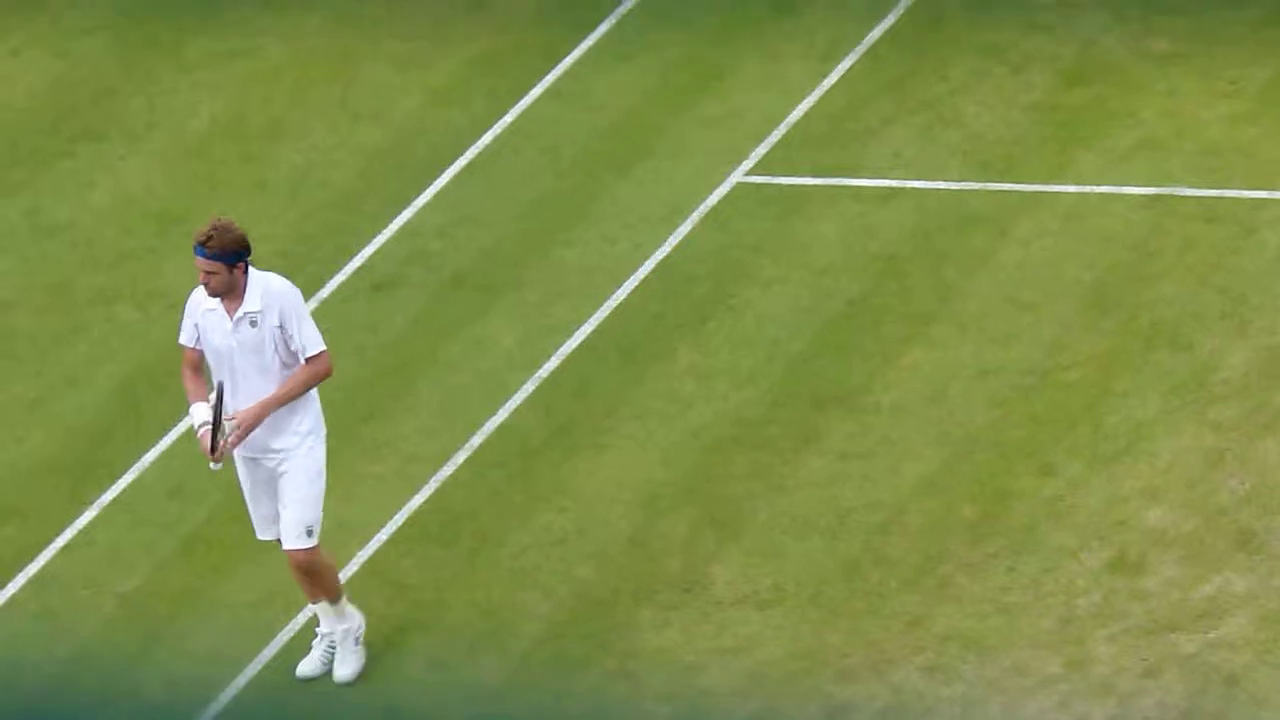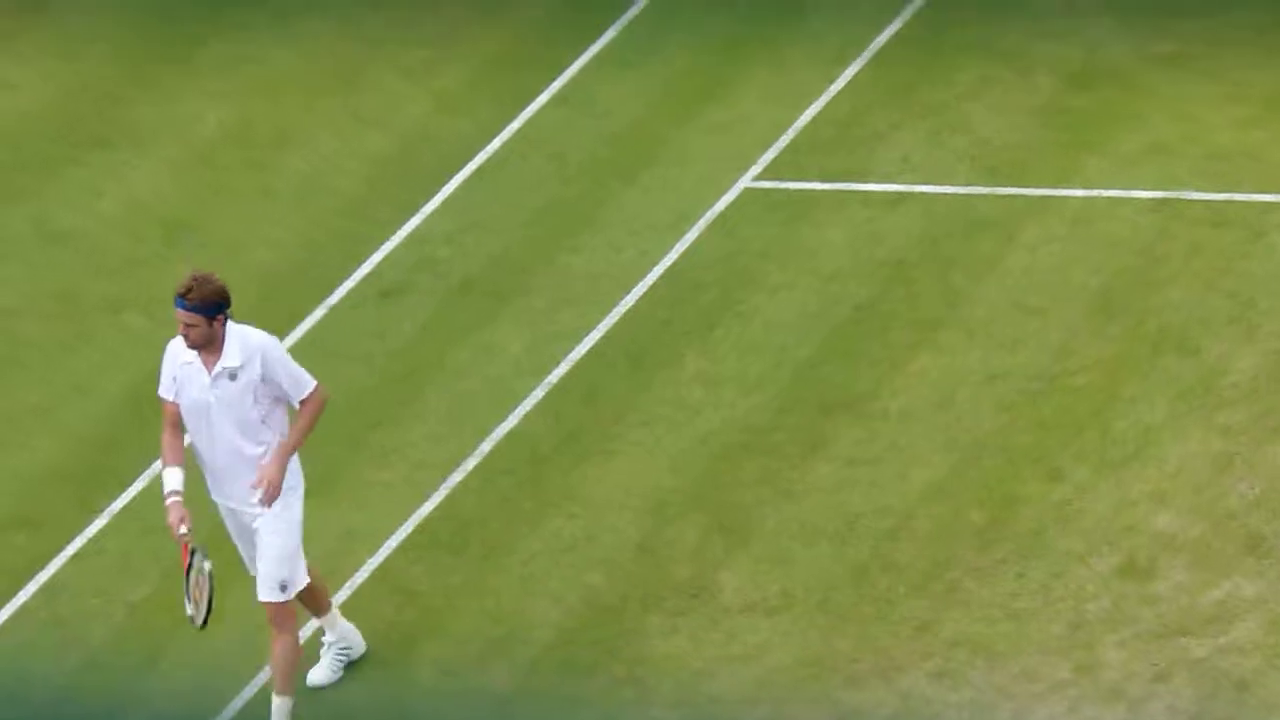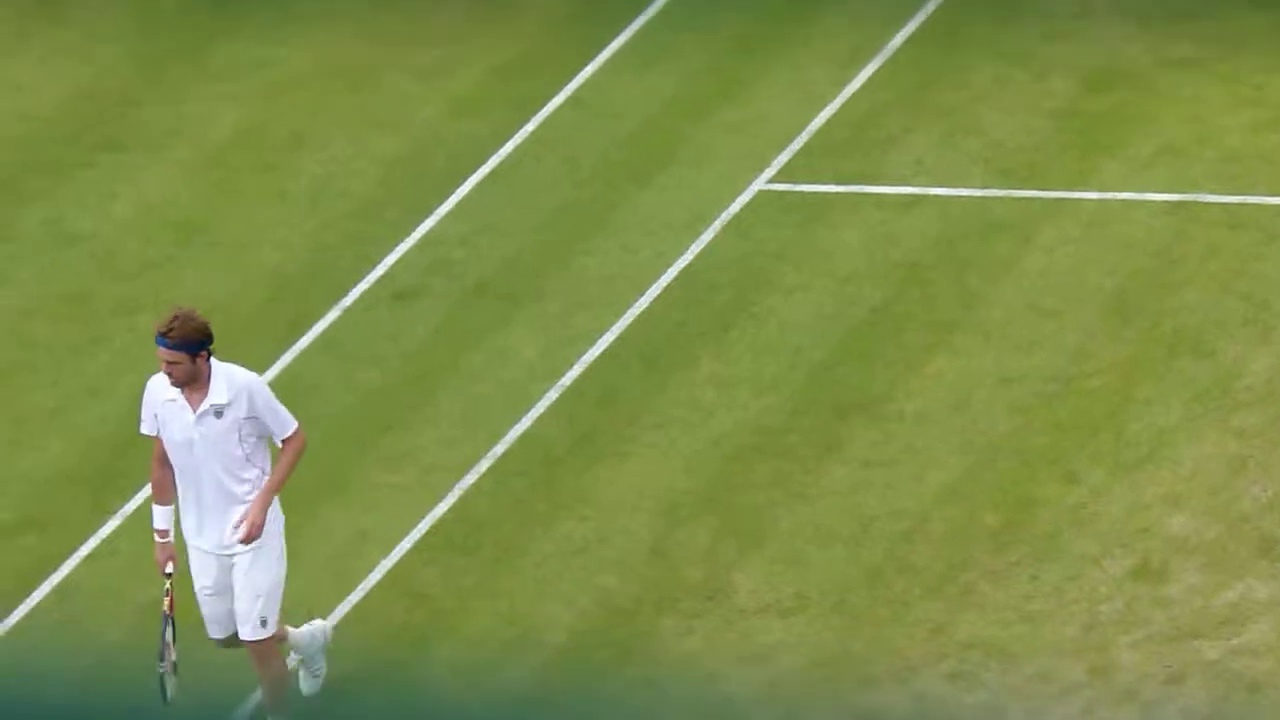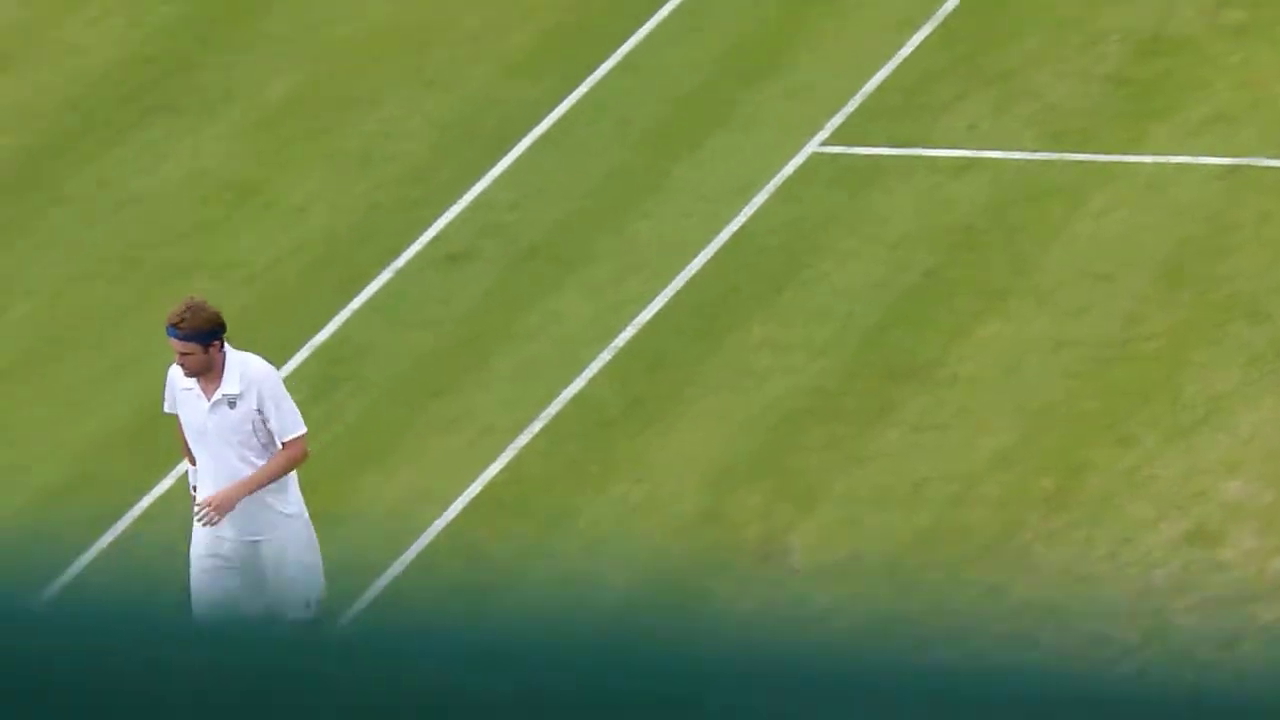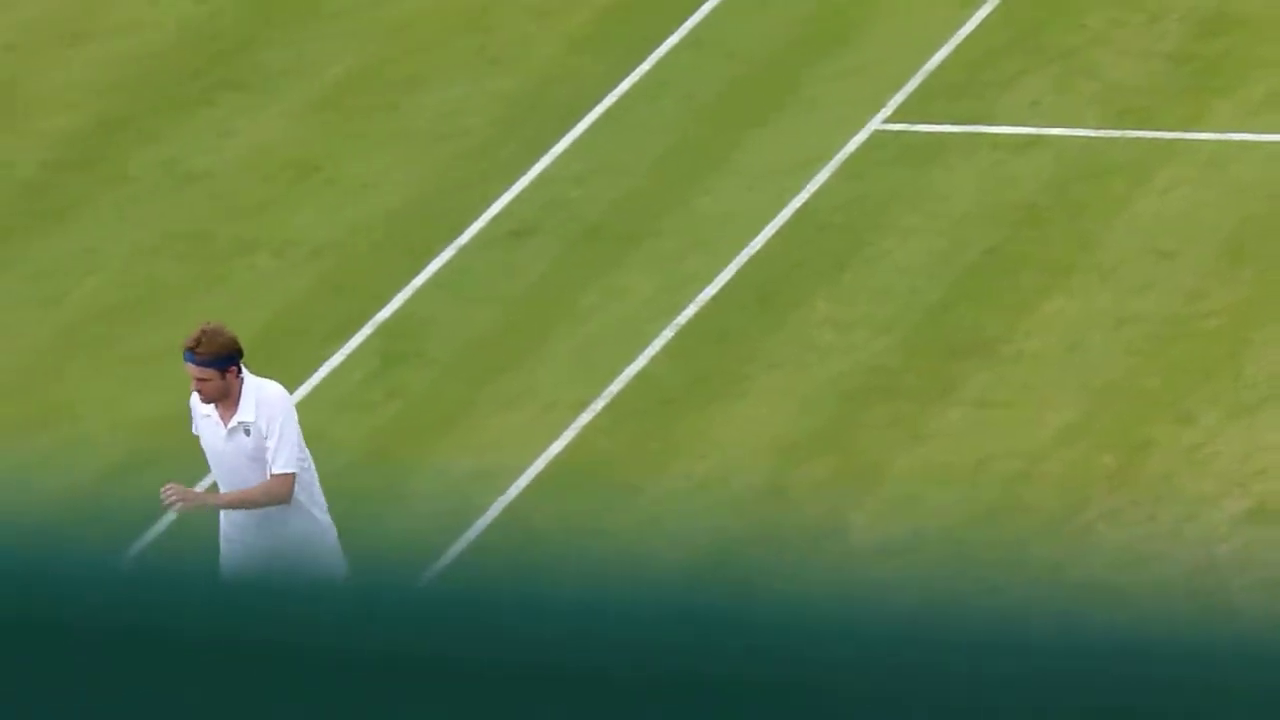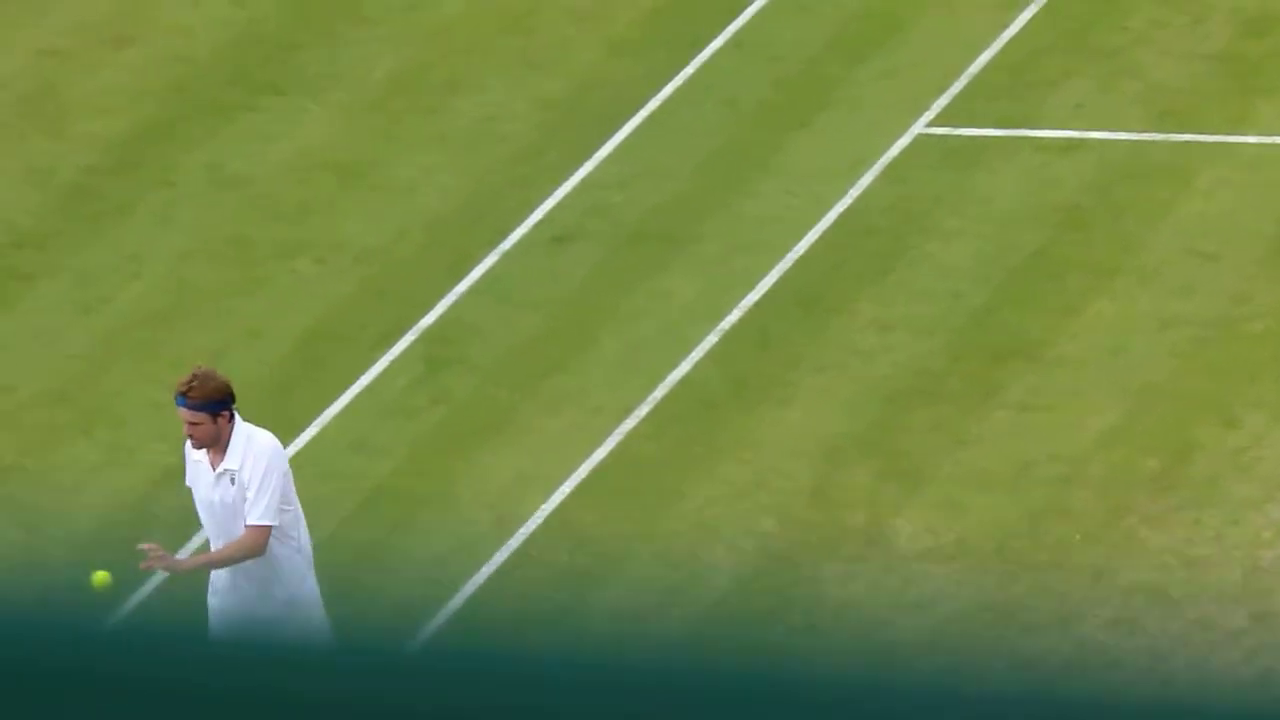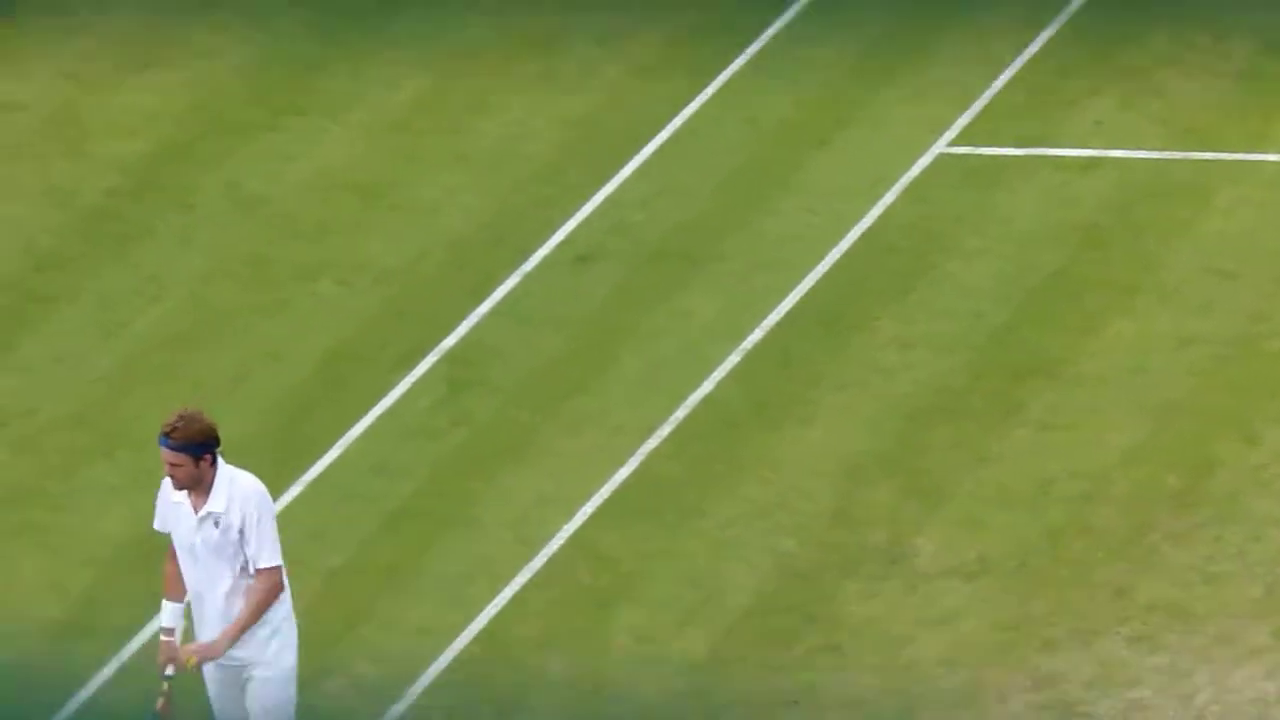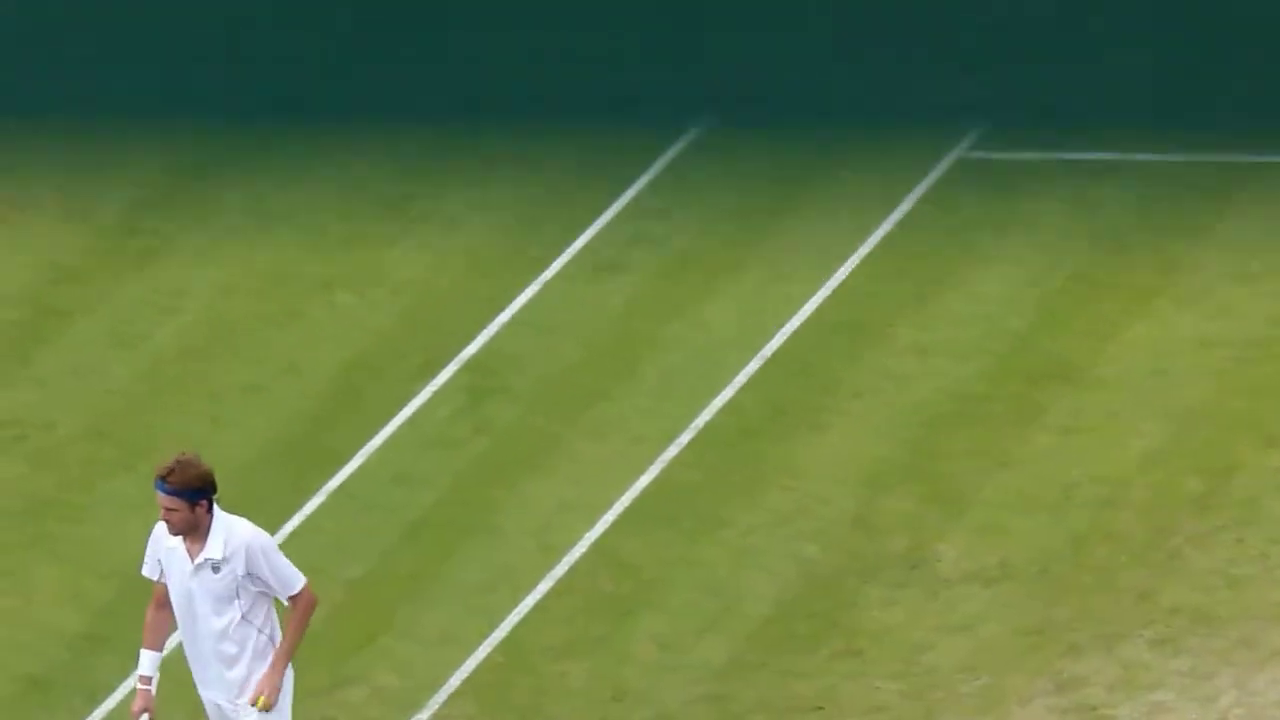
dt=0.2s
person 1, frame 1
left shoulder: (280, 294)
right shoulder: (199, 303)
left elbow: (320, 365)
right elbow: (192, 369)
left wrist: (261, 410)
right wrist: (201, 422)
left hip: (296, 443)
right hip: (248, 447)
left knee: (300, 552)
right knee: (283, 543)
left ankle: (350, 627)
right ankle: (333, 628)
person 1, frame 2
left shoulder: (261, 348)
right shoulder: (176, 354)
left elbow: (315, 398)
right elbow: (172, 428)
left wrist: (279, 460)
right wrist: (174, 494)
left hip: (273, 492)
right hip: (229, 494)
left knee: (276, 608)
right knee: (290, 575)
right ankle: (343, 637)
person 1, frame 3
left shoulder: (245, 386)
right shoulder: (157, 391)
left elbow: (294, 440)
right elbow: (162, 464)
left wrist: (263, 501)
right wrist: (162, 534)
left hip: (252, 531)
right hip: (202, 537)
left knee: (258, 638)
right knee: (228, 636)
right ankle: (304, 640)
person 1, frame 4
left shoulder: (259, 376)
right shoulder: (176, 378)
left elbow: (297, 451)
left wrist: (235, 493)
left hip: (276, 521)
right hip: (216, 529)
left knee: (300, 618)
right knee: (210, 622)
person 1, frame 5
left shoulder: (273, 401)
right shoulder: (199, 402)
left elbow: (283, 490)
left wrist: (207, 500)
left hip: (302, 536)
right hip: (241, 536)
person 1, frame 6
left shoulder: (262, 451)
right shoulder: (194, 447)
left elbow: (256, 542)
left wrist: (183, 564)
left hip: (285, 591)
right hip: (229, 589)
person 1, frame 7
left shoulder: (248, 495)
right shoulder: (170, 492)
left elbow: (272, 582)
left wrist: (223, 643)
right wrist: (169, 631)
left hip: (265, 648)
right hip: (215, 645)
person 1, frame 8
left shoulder: (247, 541)
right shoulder: (163, 536)
left elbow: (305, 599)
right elbow: (160, 607)
left wrist: (277, 671)
right wrist: (145, 683)
left hip: (259, 687)
right hip: (213, 690)
